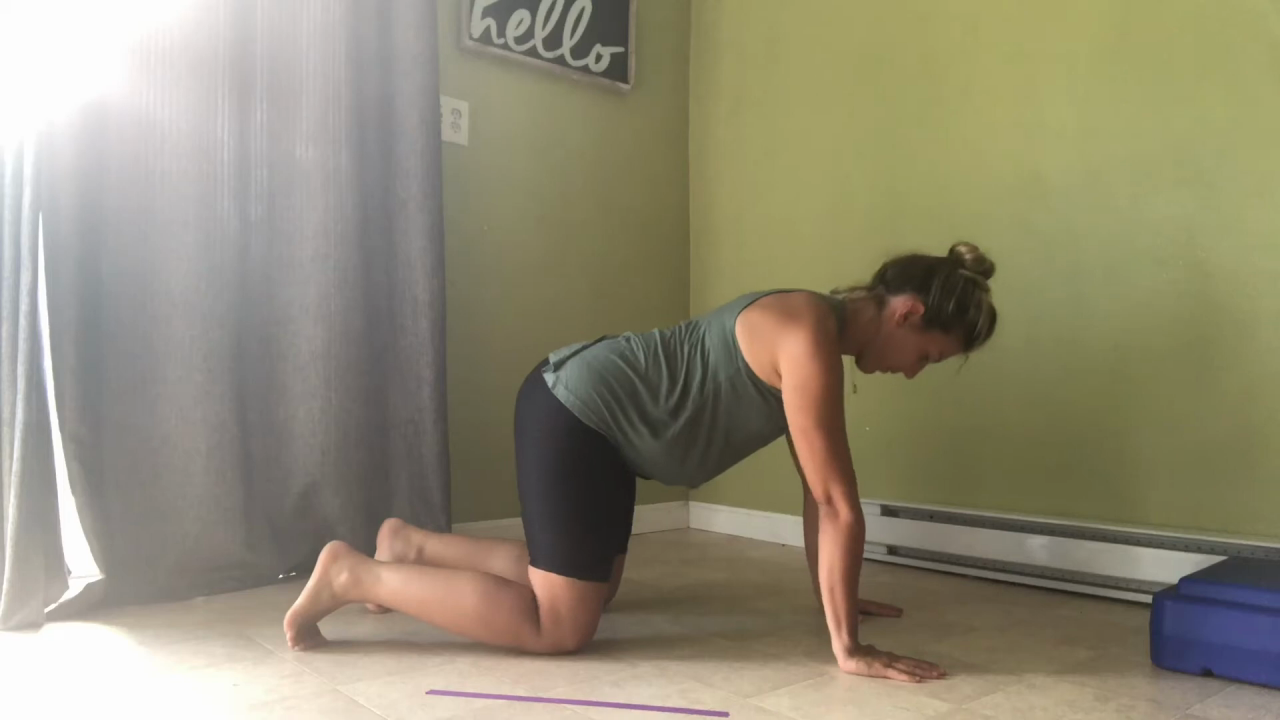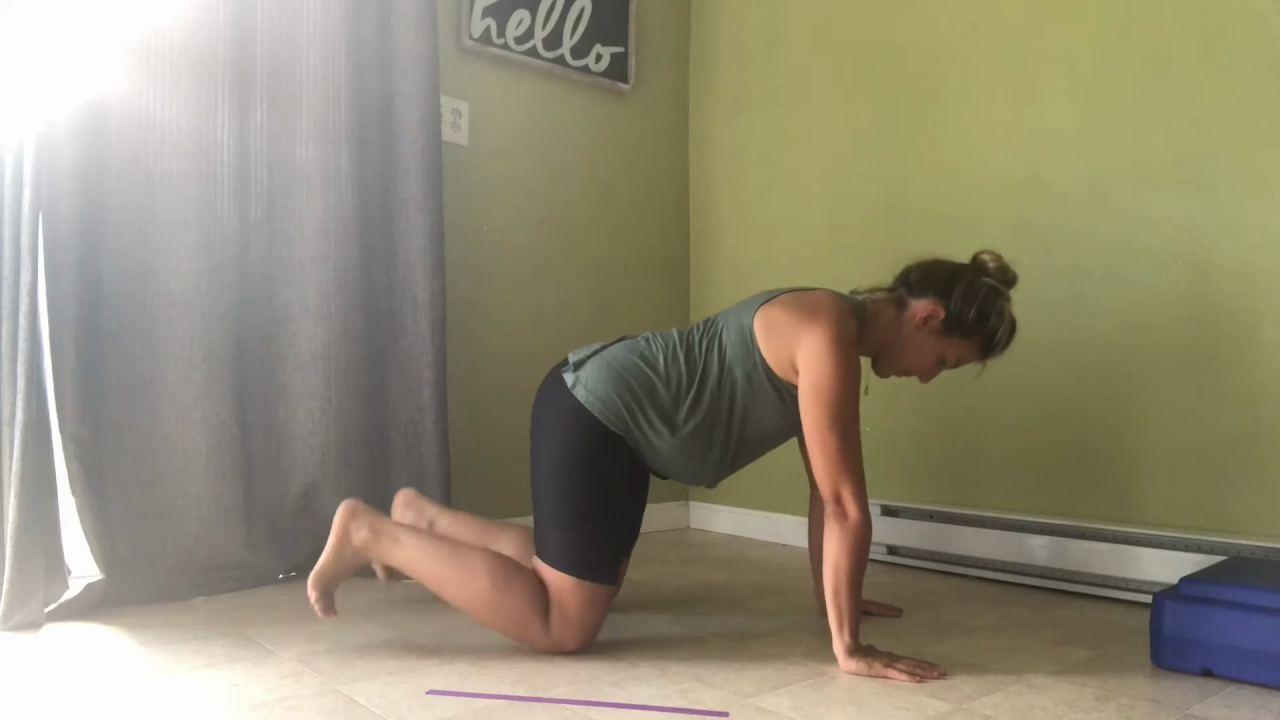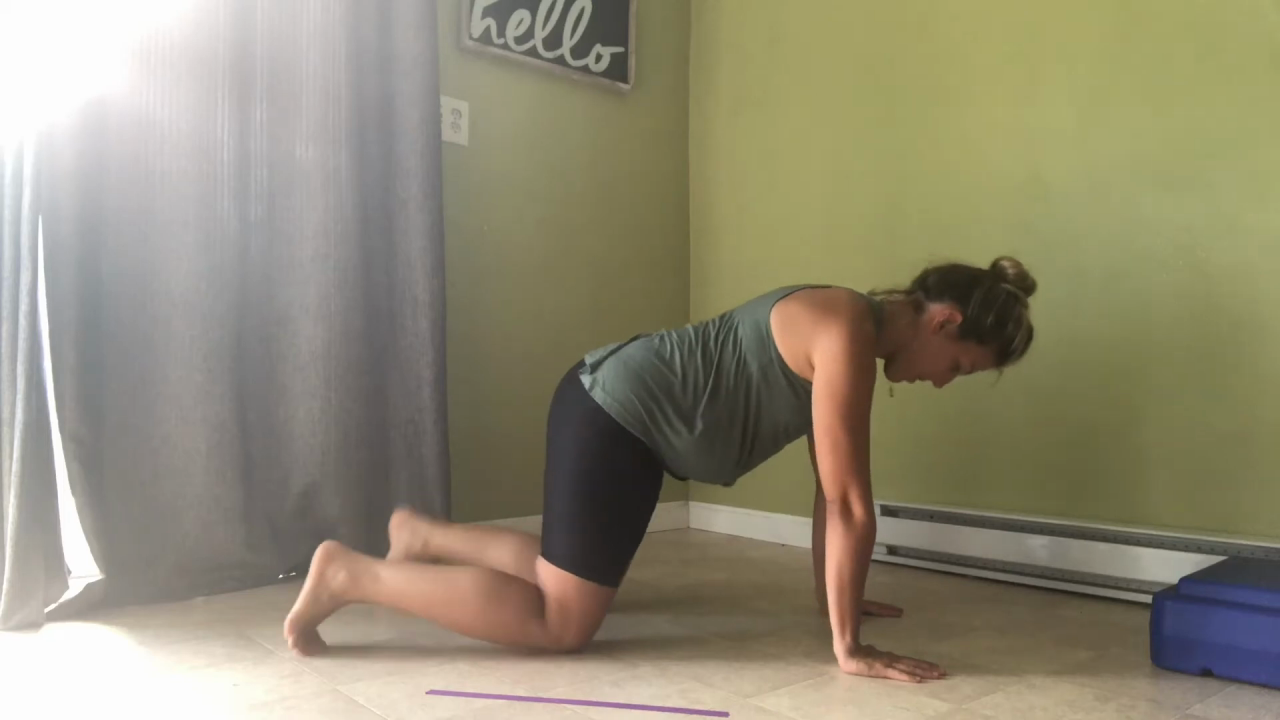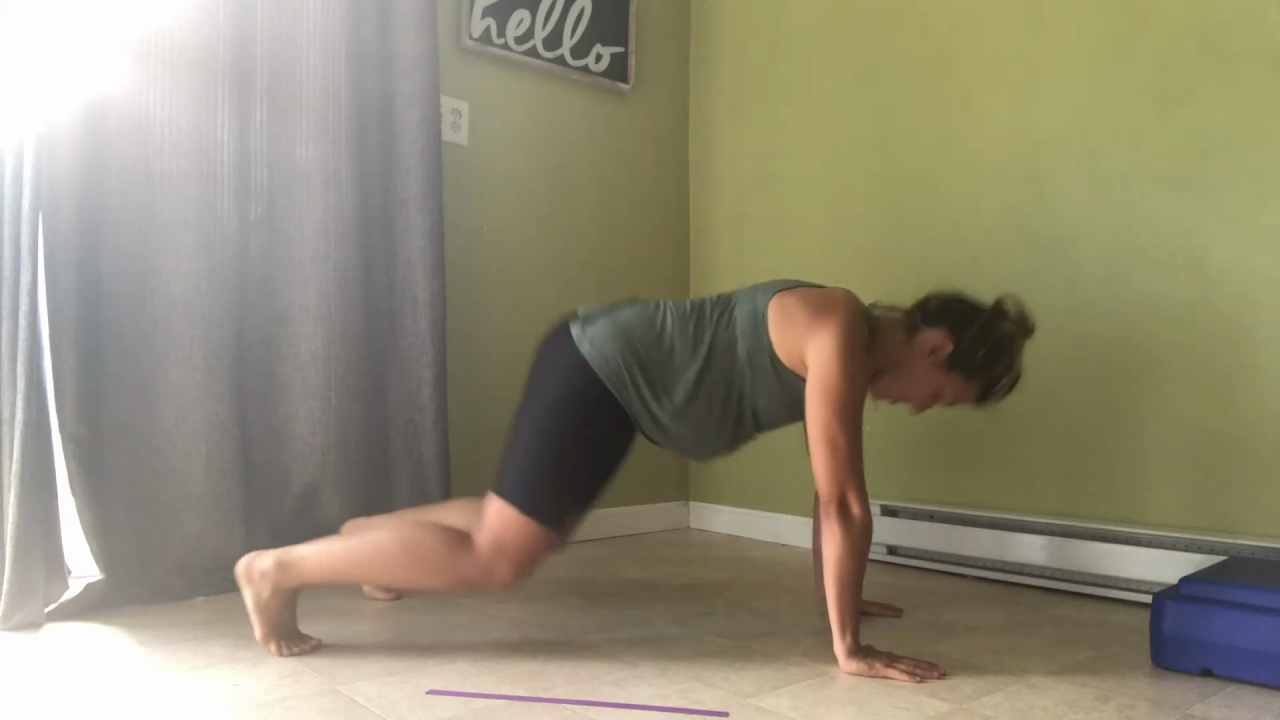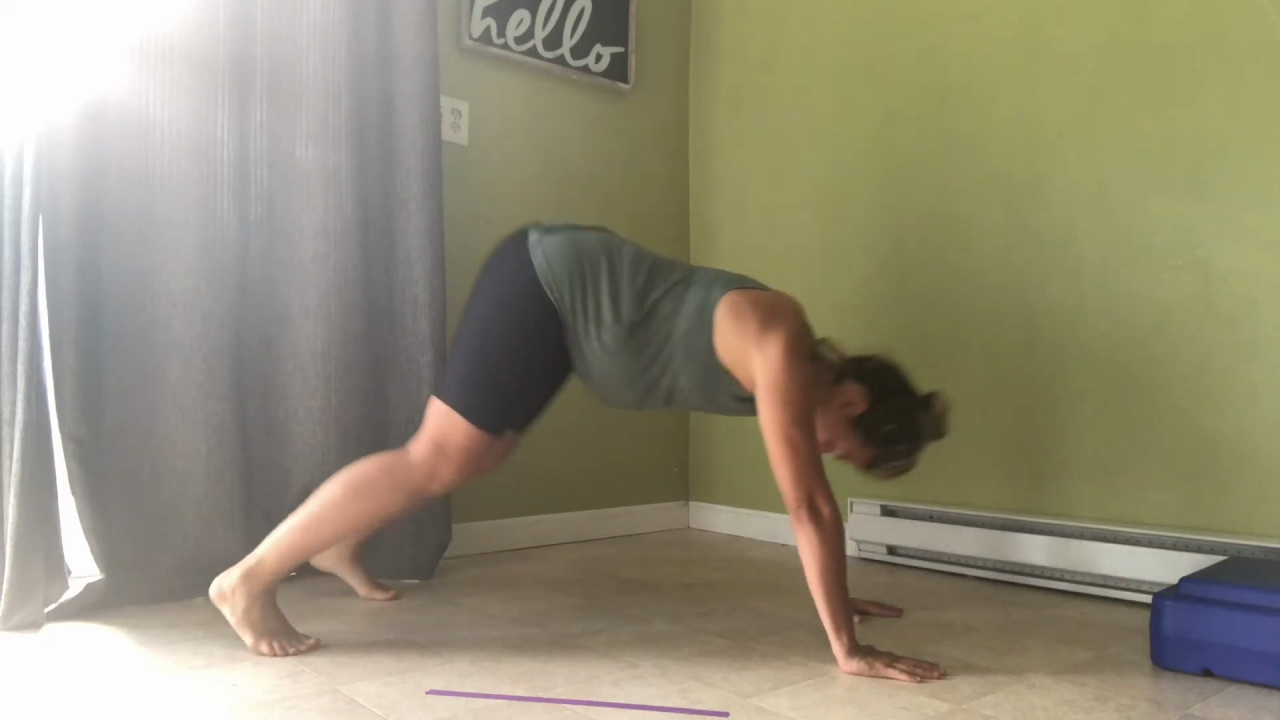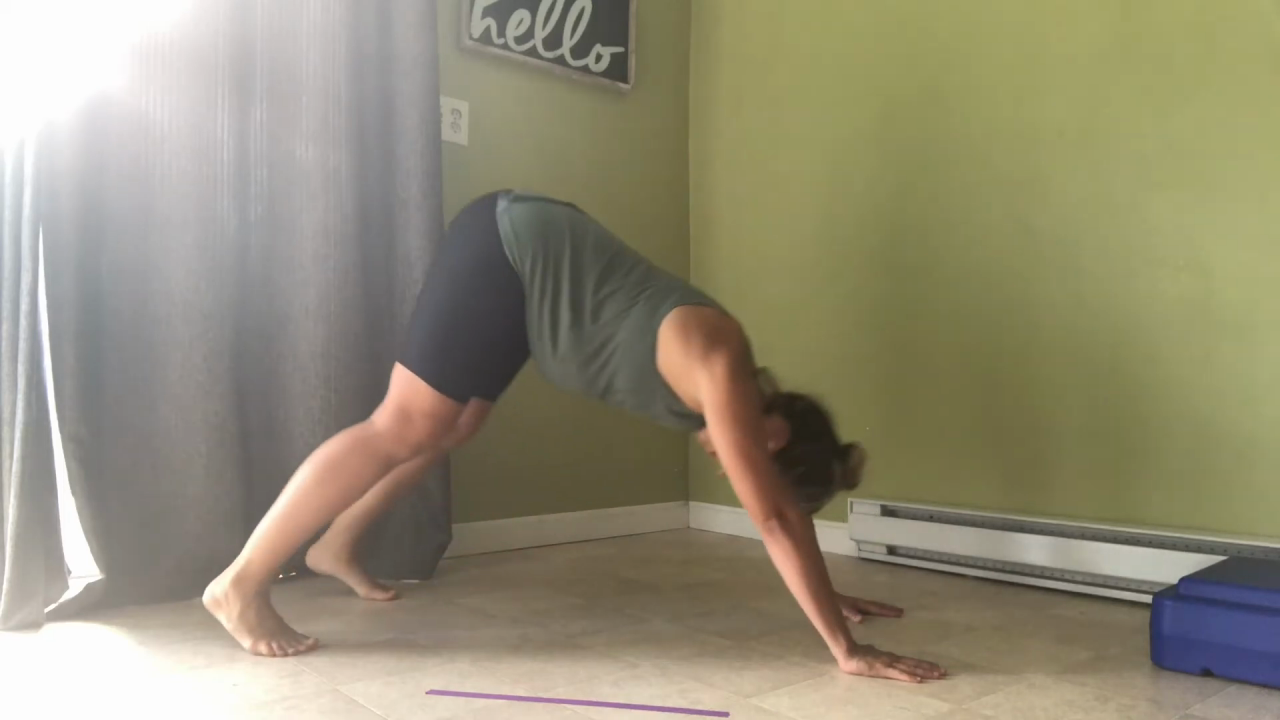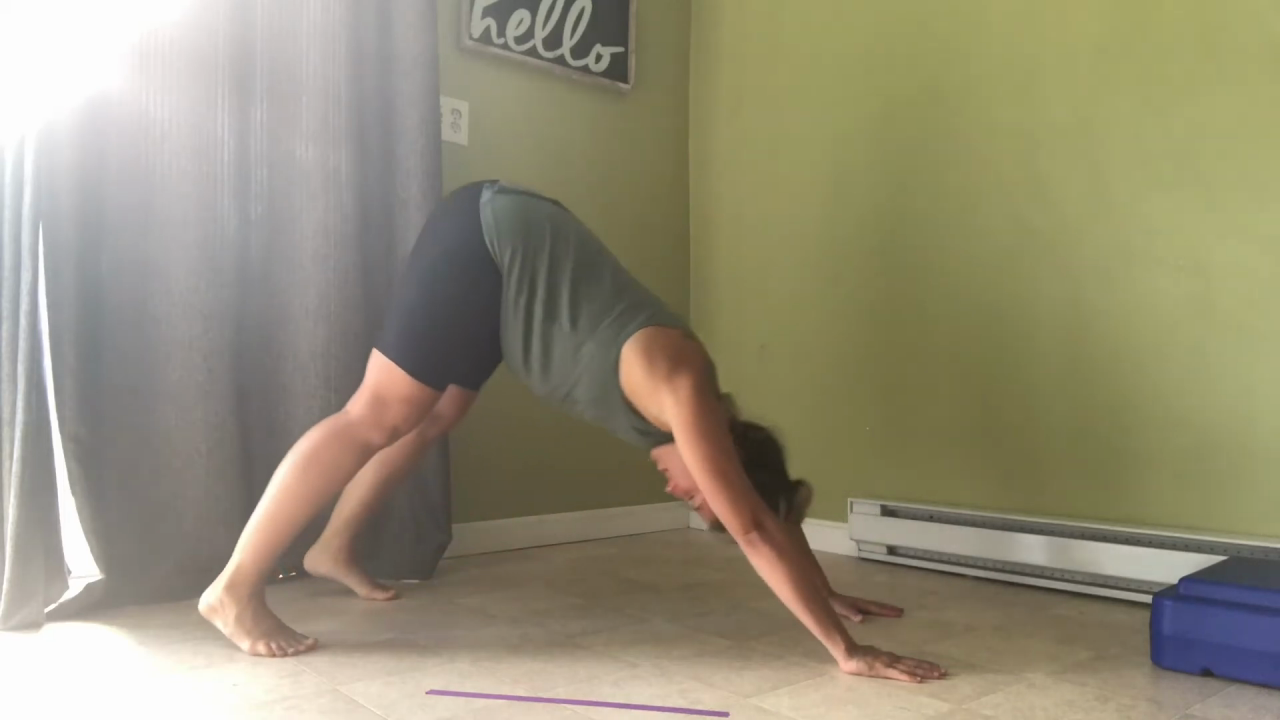
dt=0.3s
person 1, frame 1
left shoulder: (817, 332)
right shoulder: (811, 335)
left elbow: (817, 491)
right elbow: (836, 504)
left wrist: (831, 593)
right wrist: (848, 647)
left hip: (593, 418)
right hip: (575, 412)
left knee: (587, 584)
right knee: (558, 626)
left ankle: (410, 546)
right ankle: (352, 574)
person 1, frame 2
left shoulder: (833, 330)
right shoulder: (829, 333)
left elbow: (824, 492)
right elbow: (845, 504)
left wrist: (835, 596)
right wrist: (849, 646)
left hip: (606, 416)
right hip: (594, 413)
left knee: (583, 578)
right knee: (563, 626)
left ankle: (422, 517)
right ankle: (373, 533)
person 1, frame 3
left shoulder: (850, 333)
right shoulder: (848, 332)
left elbow: (831, 492)
right elbow: (849, 504)
left wrist: (836, 597)
right wrist: (848, 646)
left hip: (621, 413)
right hip: (614, 413)
left knee: (565, 577)
right knee: (558, 625)
left ankle: (422, 534)
right ankle: (347, 572)
person 1, frame 4
left shoulder: (843, 341)
right shoulder: (842, 332)
left elbow: (829, 496)
right elbow: (843, 503)
left wrist: (838, 596)
right wrist: (846, 645)
left hip: (606, 373)
right hip: (598, 369)
left knee: (530, 528)
right knee: (496, 557)
left ankle: (366, 534)
right ankle: (279, 568)
person 1, frame 5
left shoulder: (792, 372)
right shoulder: (778, 352)
left elbow: (811, 502)
right elbow: (809, 508)
left wrist: (837, 597)
right wrist: (847, 647)
left hip: (559, 287)
right hip: (546, 282)
left knee: (478, 456)
right knee: (435, 461)
left ankle: (340, 547)
right ankle: (247, 582)
person 1, frame 6
left shoulder: (735, 389)
right shoulder: (719, 370)
left elbow: (779, 506)
right elbow: (773, 518)
left wrist: (830, 597)
right wrist: (846, 649)
left hip: (526, 254)
right hip: (506, 248)
left knee: (449, 428)
right knee: (402, 429)
left ankle: (336, 546)
right ankle: (240, 585)
person 1, frame 7
left shoulder: (690, 402)
right shoulder: (677, 390)
left elbow: (767, 508)
right elbow: (753, 529)
left wrist: (829, 597)
right wrist: (844, 649)
left hip: (504, 251)
right hip: (486, 240)
left knee: (431, 416)
right knee: (377, 418)
left ankle: (333, 549)
right ankle: (235, 591)
